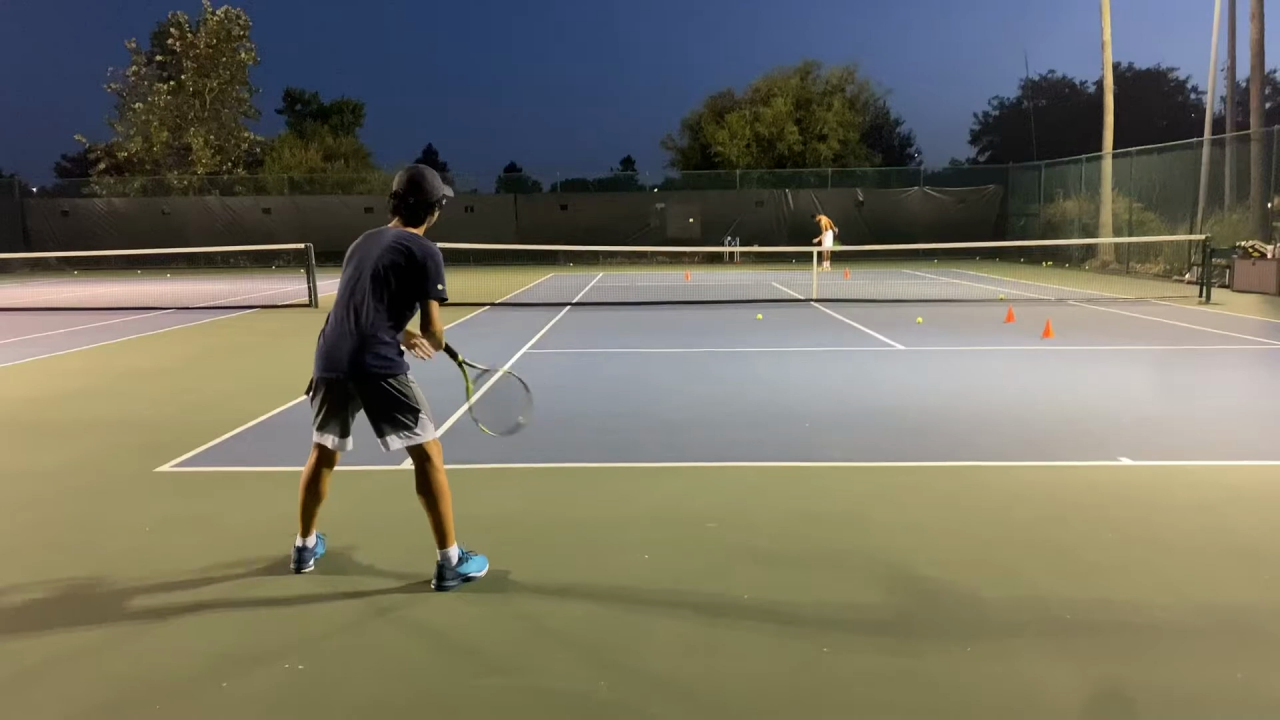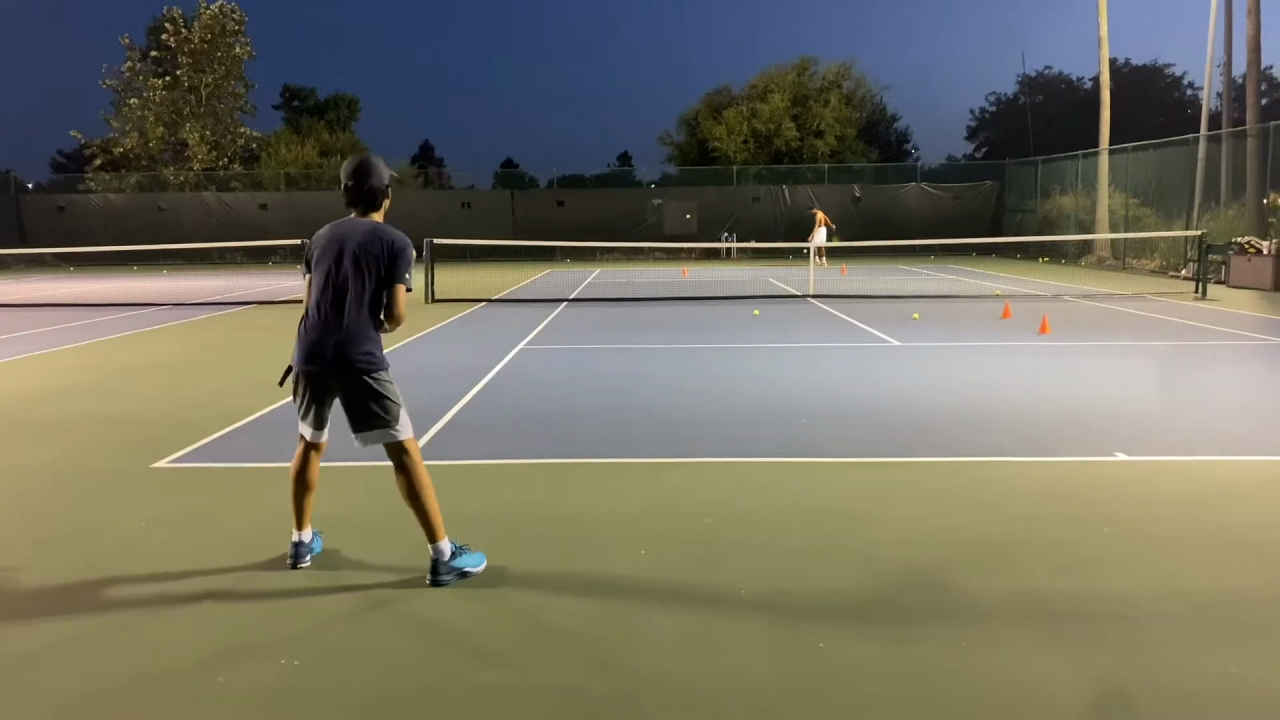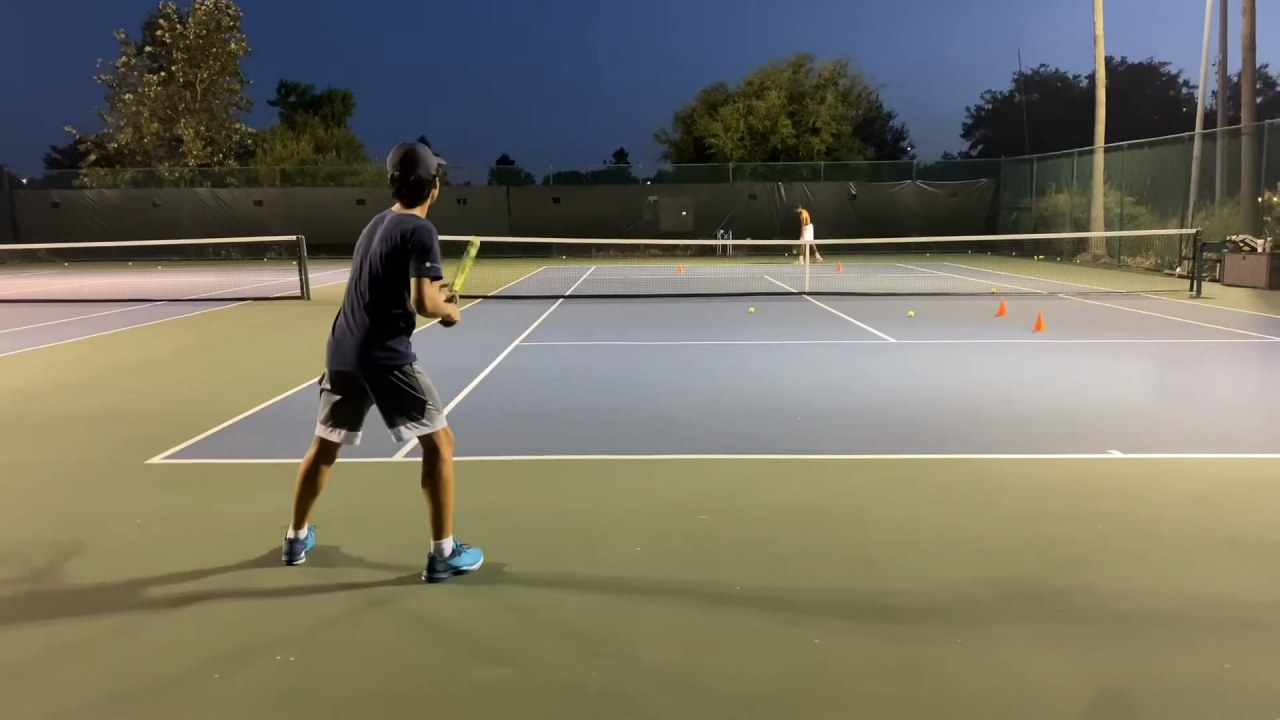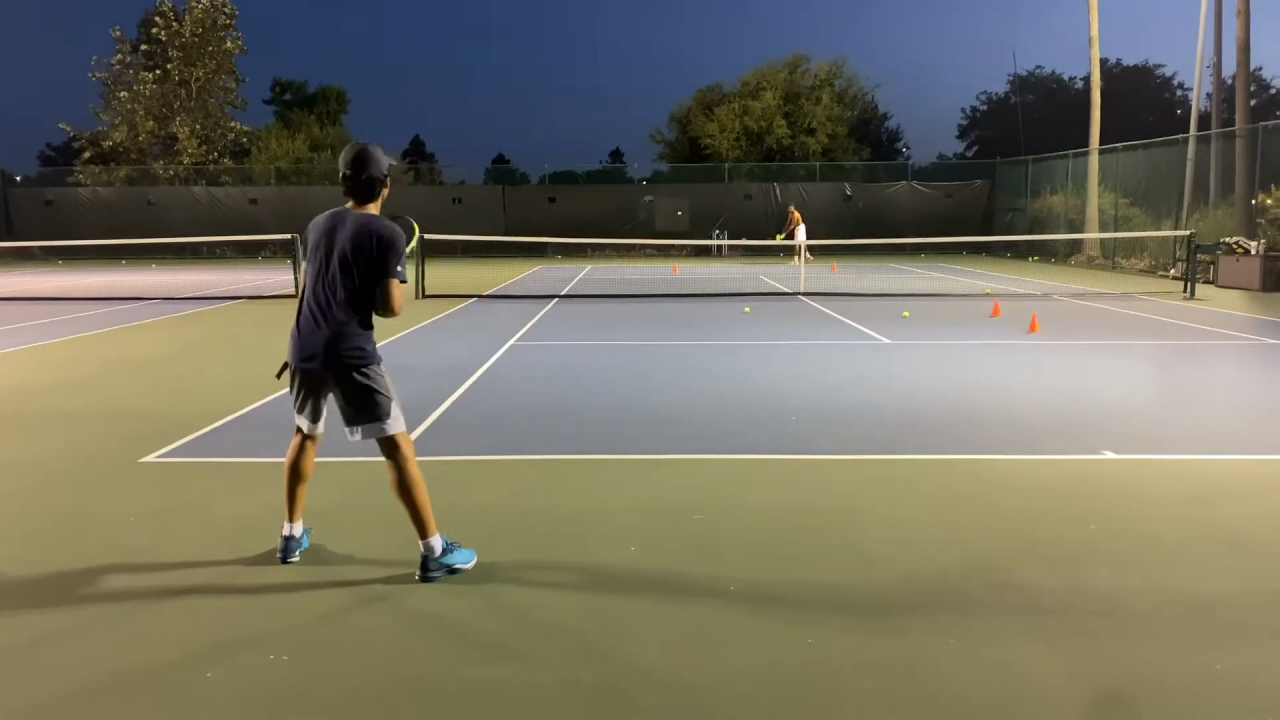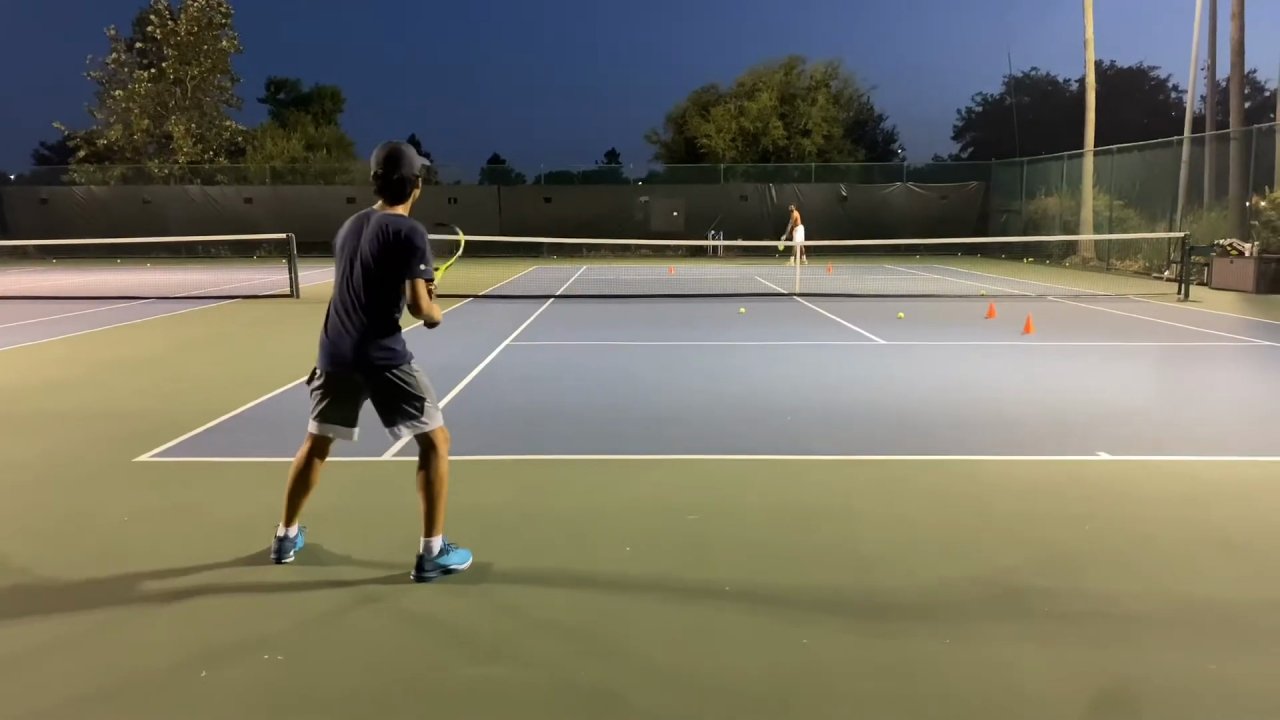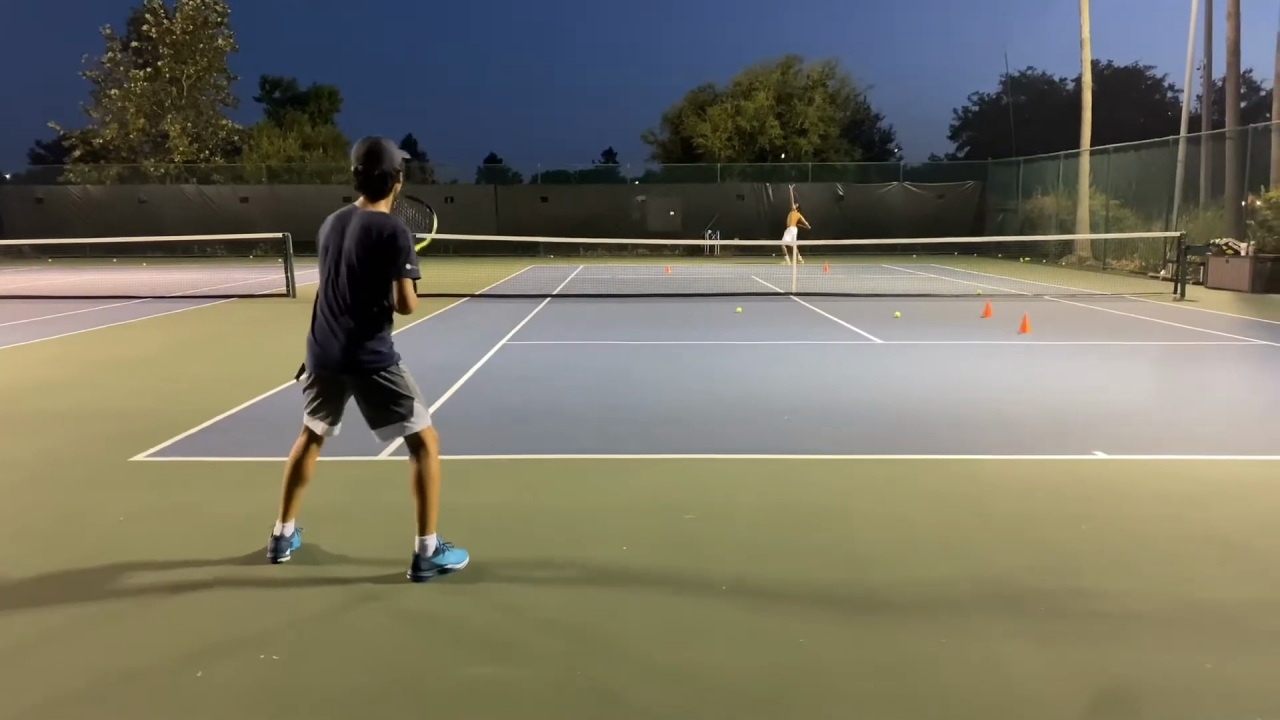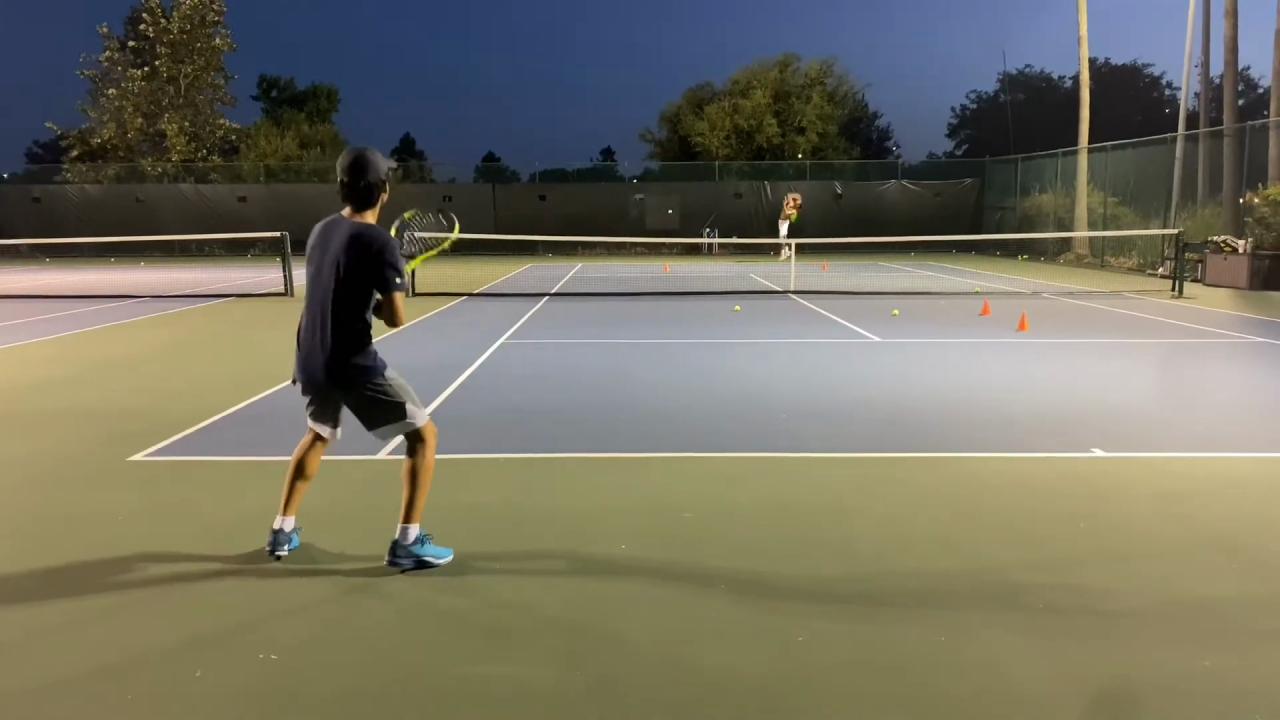
dt=0.5s
person 1, frame 1
left shoulder: (361, 242)
right shoulder: (424, 252)
right elbow: (433, 328)
right wrist: (435, 345)
left hip: (329, 359)
right hip: (377, 364)
left knee: (323, 452)
right knee: (428, 455)
left ankle: (305, 545)
right ankle: (450, 561)
person 1, frame 2
left shoulder: (321, 236)
right shoulder: (394, 242)
right elbow: (396, 313)
right wrist: (382, 321)
left hip: (310, 353)
right hip: (358, 358)
left knee: (310, 443)
right knee: (404, 451)
left ankle: (302, 541)
right ankle: (444, 555)
person 1, frame 3
left shoulder: (375, 225)
right shoulder: (420, 231)
right elbow: (422, 304)
left wrist: (432, 293)
right wrist: (449, 310)
left hip: (342, 351)
right hip: (386, 355)
left knee: (325, 445)
right knee: (439, 443)
left ankle: (296, 538)
right ankle: (444, 554)
person 1, frame 4
left shoulder: (318, 225)
right shoulder: (388, 235)
right elbow: (392, 307)
left hip: (304, 347)
right hip: (352, 352)
left knee: (306, 435)
right knee: (399, 447)
left ankle: (292, 535)
right ankle: (434, 551)
person 1, frame 5
left shoulder: (351, 226)
right shoulder: (410, 232)
right elbow: (419, 304)
right wrist: (434, 314)
left hip: (335, 352)
right hip: (382, 354)
left knee: (317, 441)
right knee: (435, 441)
left ankle: (286, 535)
right ankle: (432, 552)
person 1, frame 6
left shoulder: (332, 223)
right shoulder: (393, 232)
right elbow: (406, 305)
right wrist: (393, 296)
left hip: (322, 351)
right hip: (369, 354)
left knee: (311, 436)
right knee: (424, 443)
left ankle: (283, 534)
right ankle: (428, 551)
person 1, frame 7
left shoulder: (321, 231)
right shoulder: (380, 242)
right elbow: (395, 318)
left hip: (311, 360)
right hip: (354, 363)
left knee: (317, 436)
right knee: (423, 435)
left ankle: (282, 530)
right ankle: (408, 540)
